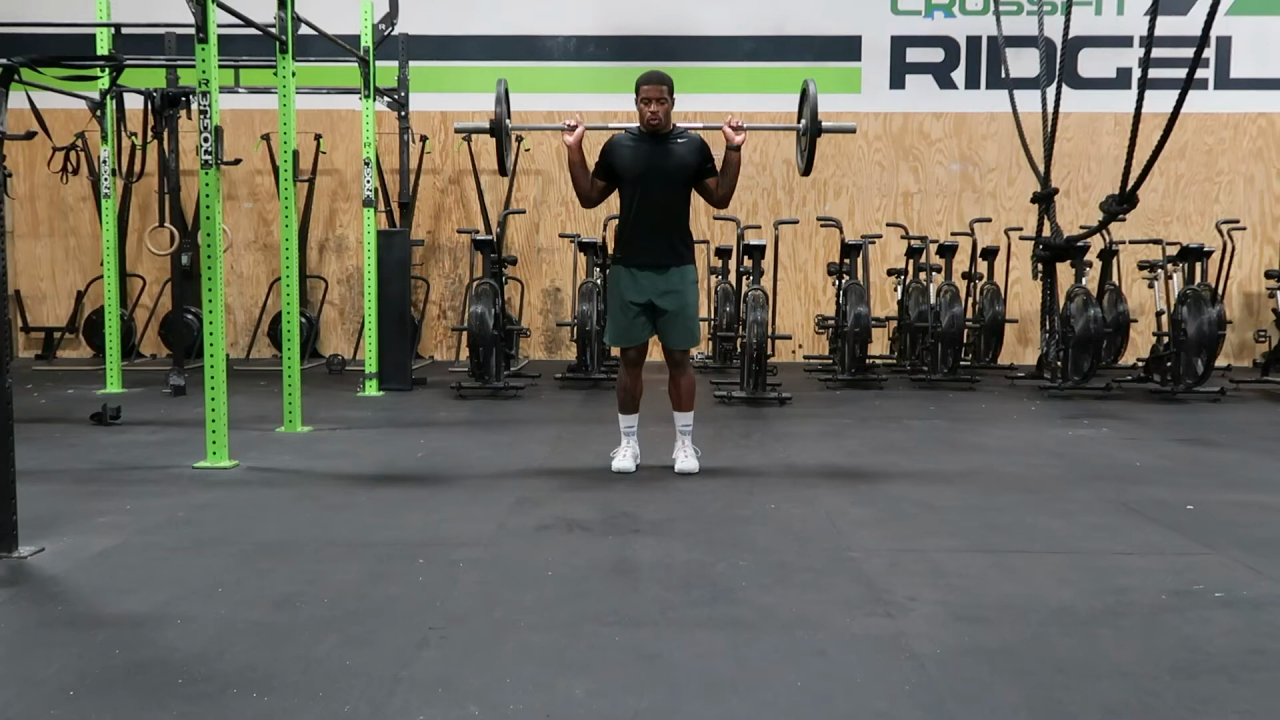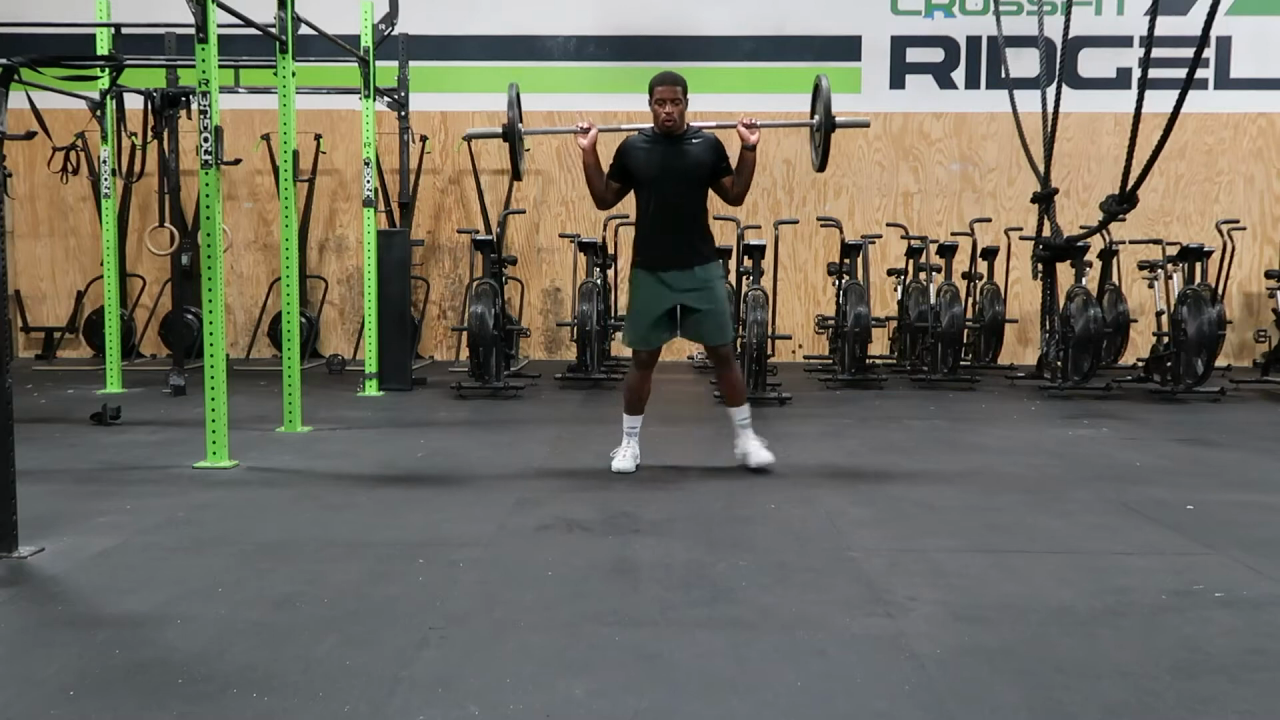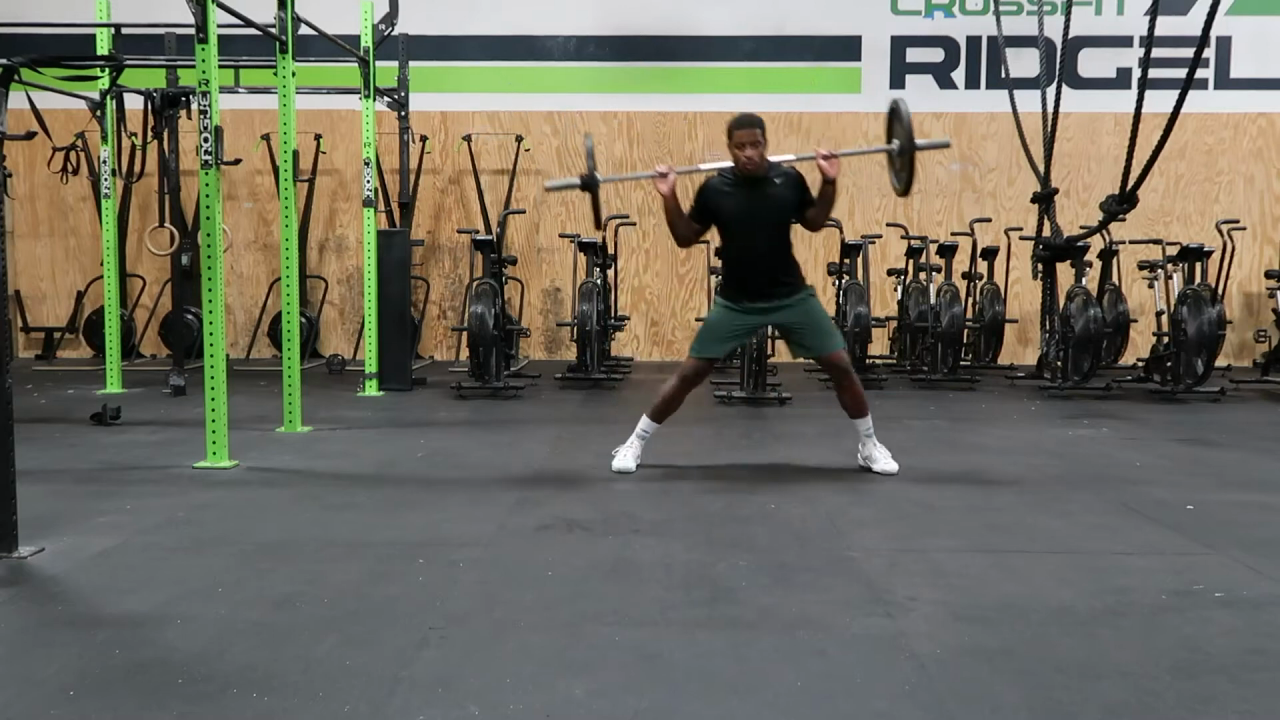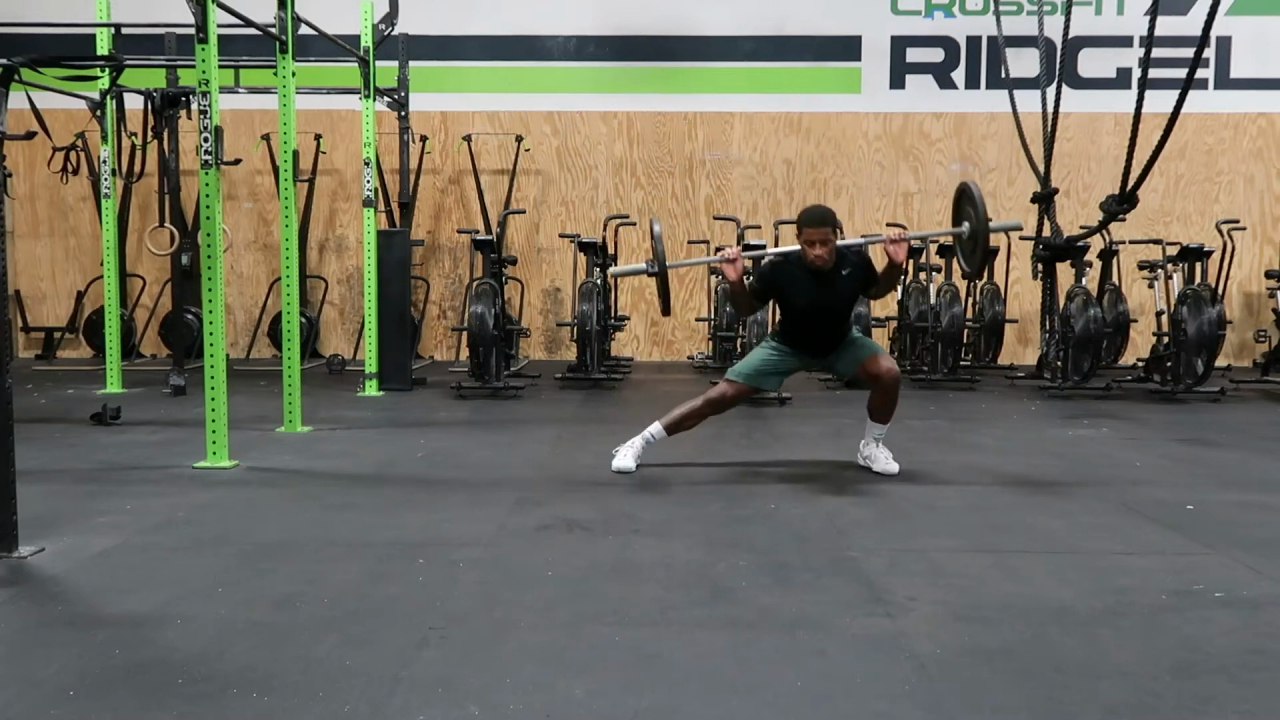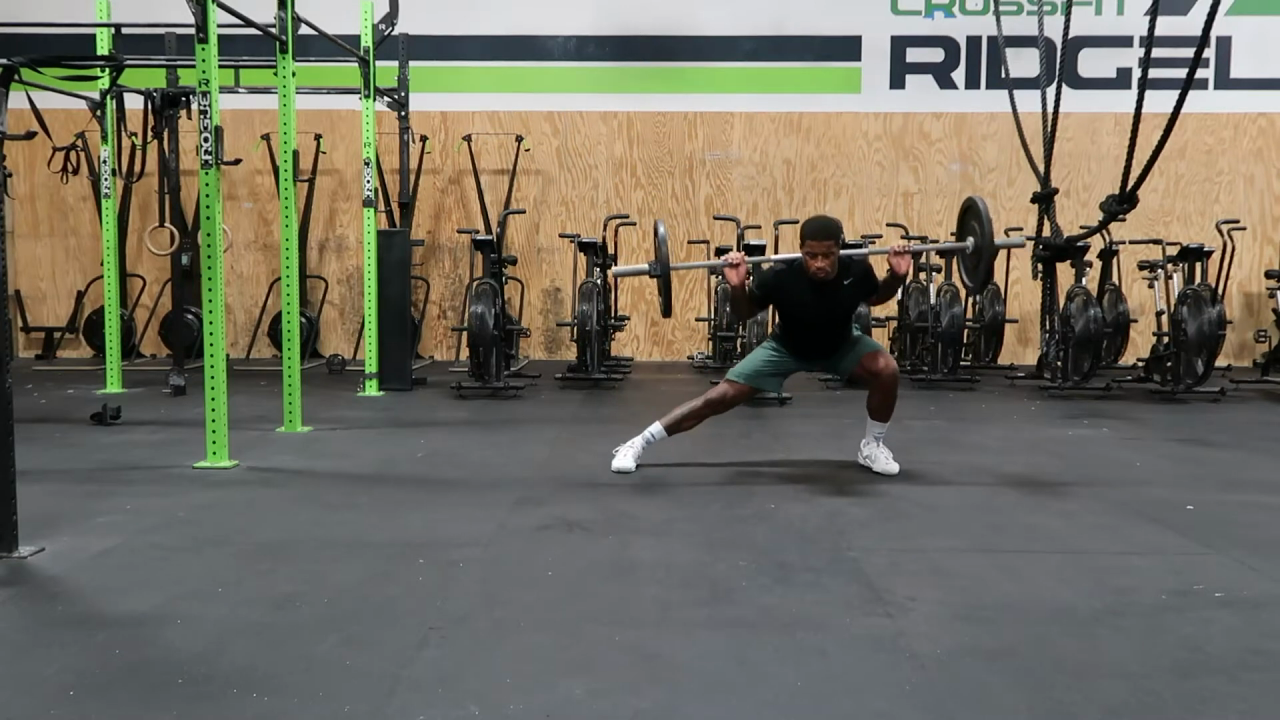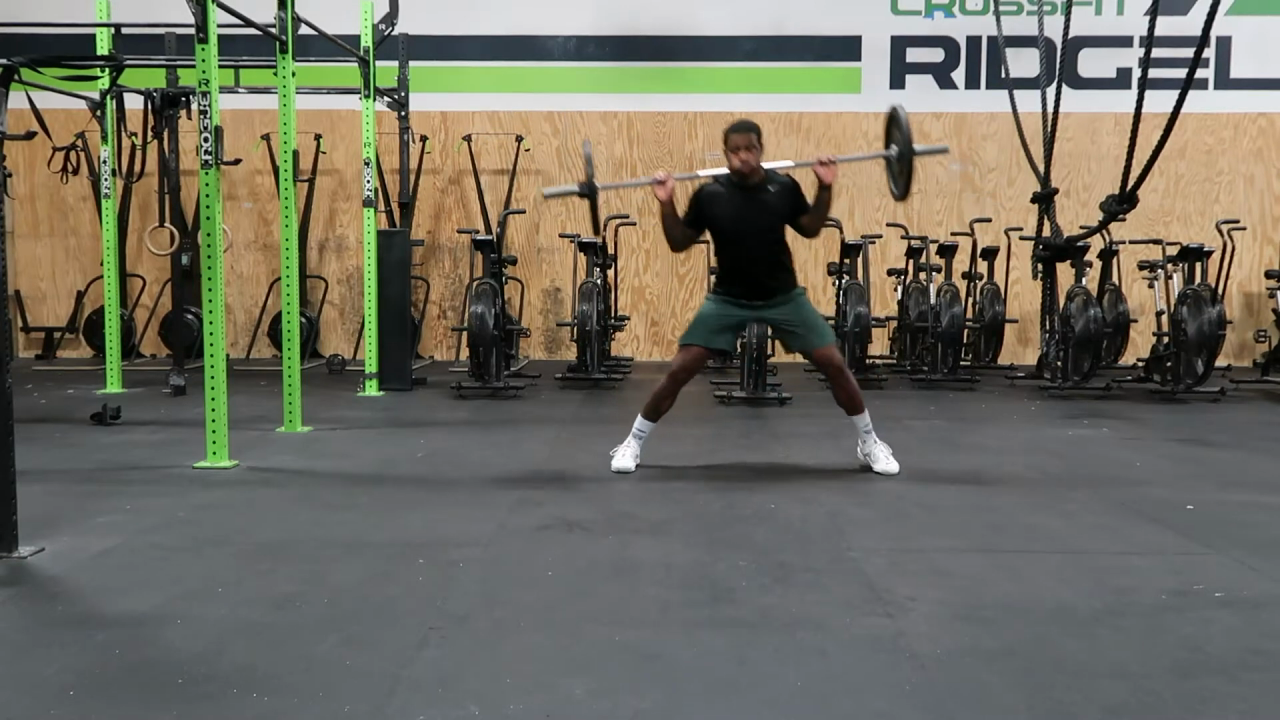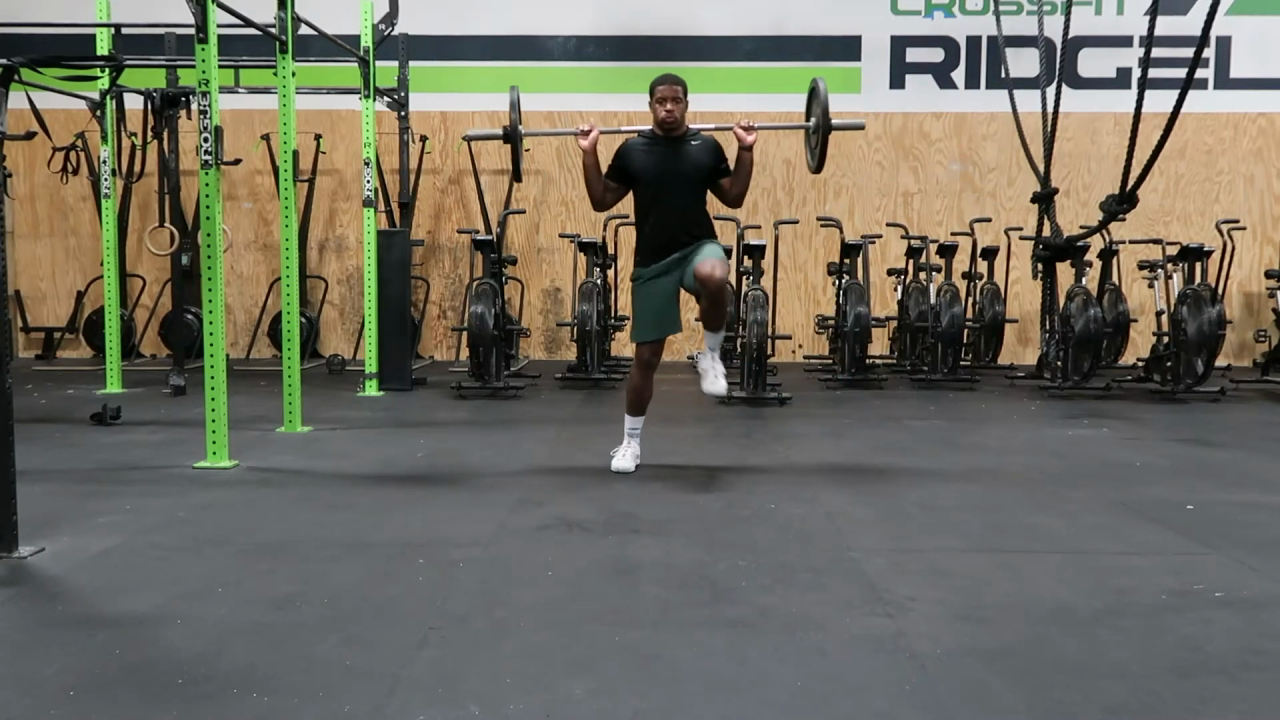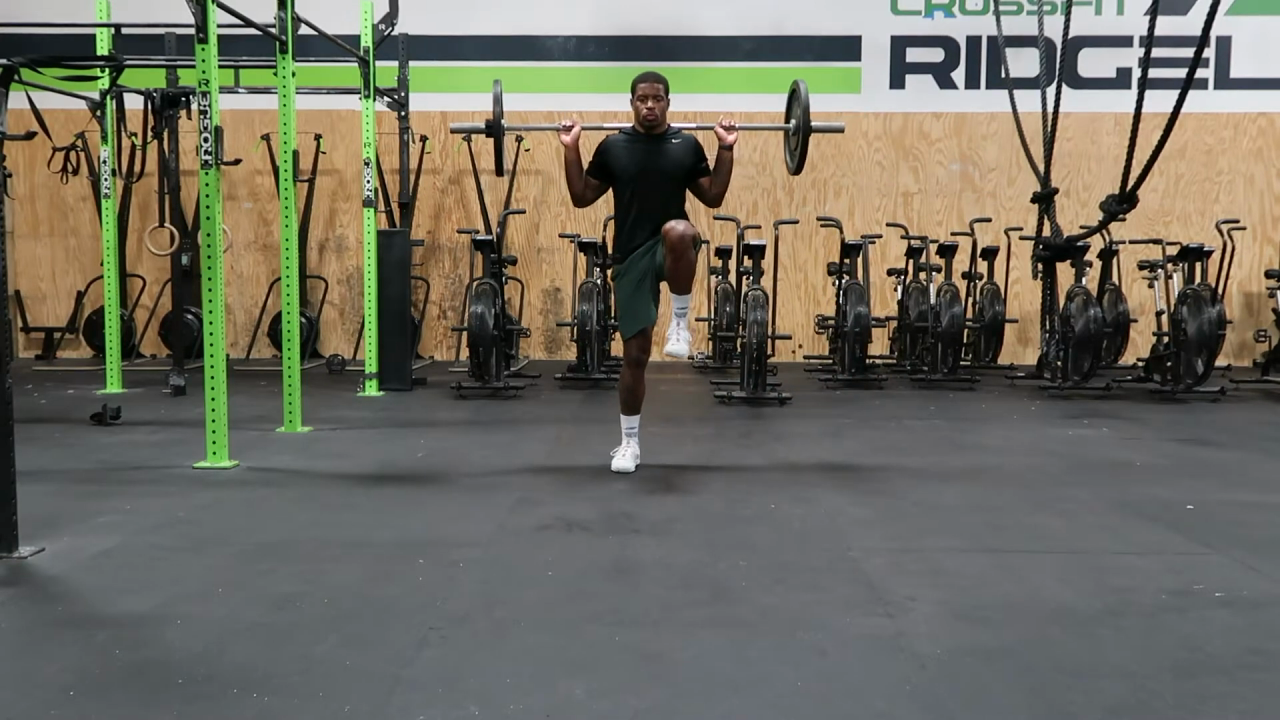
dt=0.4s
person 1, frame 1
left shoulder: (692, 145)
right shoulder: (618, 145)
left elbow: (720, 198)
right elbow: (589, 198)
left wrist: (733, 150)
right wrist: (574, 149)
left hip: (677, 268)
right hip: (628, 269)
left knee: (679, 357)
right knee: (631, 357)
left ankle: (684, 442)
right ankle: (628, 442)
person 1, frame 2
left shoulder: (707, 144)
right shoulder: (632, 147)
left elbow: (735, 196)
right elbow: (603, 200)
left wrist: (749, 149)
right wrist: (588, 150)
left hip: (703, 267)
right hip: (650, 271)
left knee: (724, 354)
right knee: (644, 359)
left ankle: (746, 438)
right ankle: (630, 442)
person 1, frame 3
left shoulder: (789, 179)
right shoulder: (714, 189)
left elbow: (815, 222)
right elbow: (685, 239)
left wrist: (829, 181)
right wrist: (668, 198)
left hip: (792, 295)
right hip: (736, 301)
left knee: (839, 365)
right knee: (690, 373)
left ankle: (870, 445)
right ankle: (634, 443)
person 1, frame 4
left shoulder: (855, 262)
right shoulder: (779, 269)
left elbow: (877, 292)
right elbow: (745, 309)
left wrist: (895, 265)
right wrist: (735, 280)
left hip: (841, 343)
right hip: (787, 347)
left knee: (887, 373)
right knee: (720, 396)
left ankle: (872, 446)
right ankle: (637, 444)
person 1, frame 5
left shoulder: (857, 269)
right shoulder: (780, 276)
left elbow: (877, 298)
right elbow: (744, 313)
left wrist: (897, 275)
right wrist: (737, 286)
left hip: (841, 343)
right hip: (787, 347)
left knee: (886, 370)
right knee: (720, 396)
left ankle: (872, 447)
right ankle: (637, 444)
person 1, frame 6
left shoulder: (783, 185)
right shoulder: (709, 194)
left elbow: (810, 229)
right elbow: (678, 244)
left wrist: (825, 187)
right wrist: (666, 205)
left hip: (782, 294)
right hip: (727, 299)
left knee: (832, 363)
right knee: (682, 368)
left ankle: (869, 442)
right ankle: (632, 443)
person 1, frame 7
left shoulder: (706, 146)
right shoulder: (632, 149)
left elbow: (734, 198)
right elbow: (601, 201)
left wrist: (745, 150)
right wrist: (589, 153)
left hip: (697, 250)
right hip: (652, 263)
left knee: (714, 278)
right knee: (646, 356)
left ankle: (711, 354)
right ankle: (630, 442)
person 1, frame 8
left shoulder: (687, 145)
right shoulder: (613, 146)
left elbow: (713, 197)
right elbow: (581, 198)
left wrist: (726, 149)
right wrist: (571, 149)
left hip: (671, 245)
right hip: (630, 256)
left knee: (679, 233)
right knee: (635, 352)
left ankle: (680, 322)
right ankle: (629, 442)
